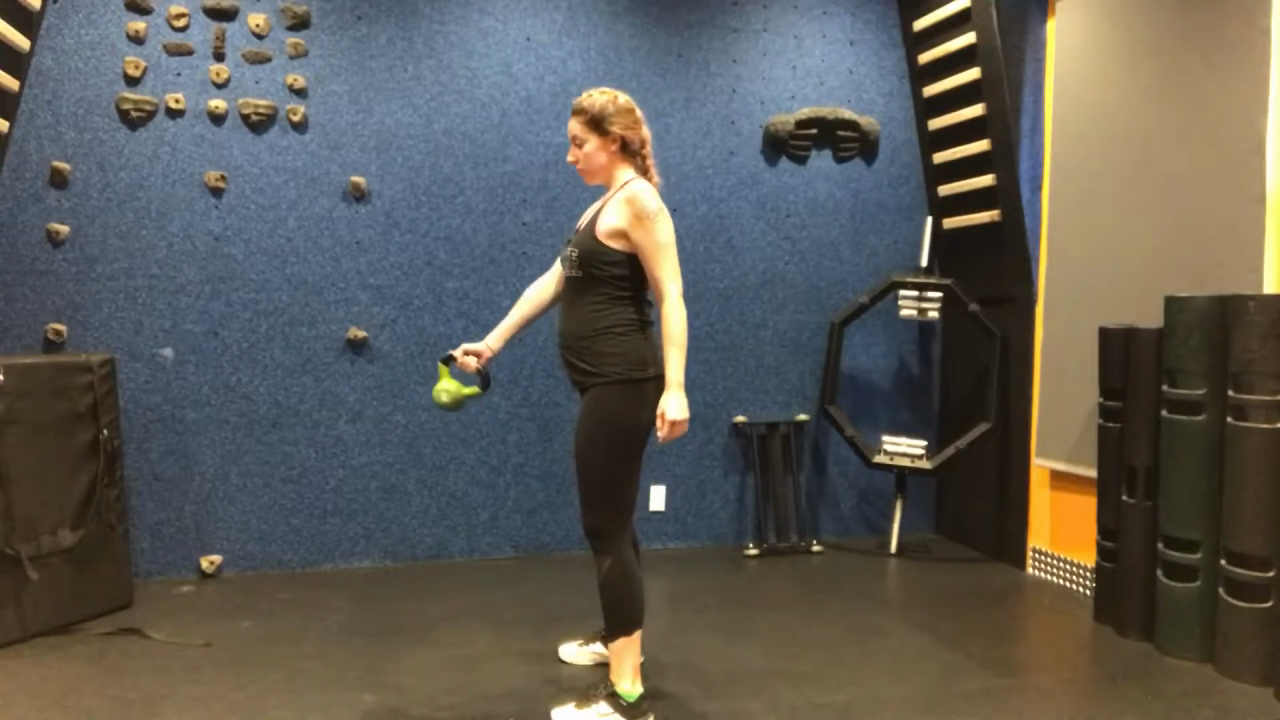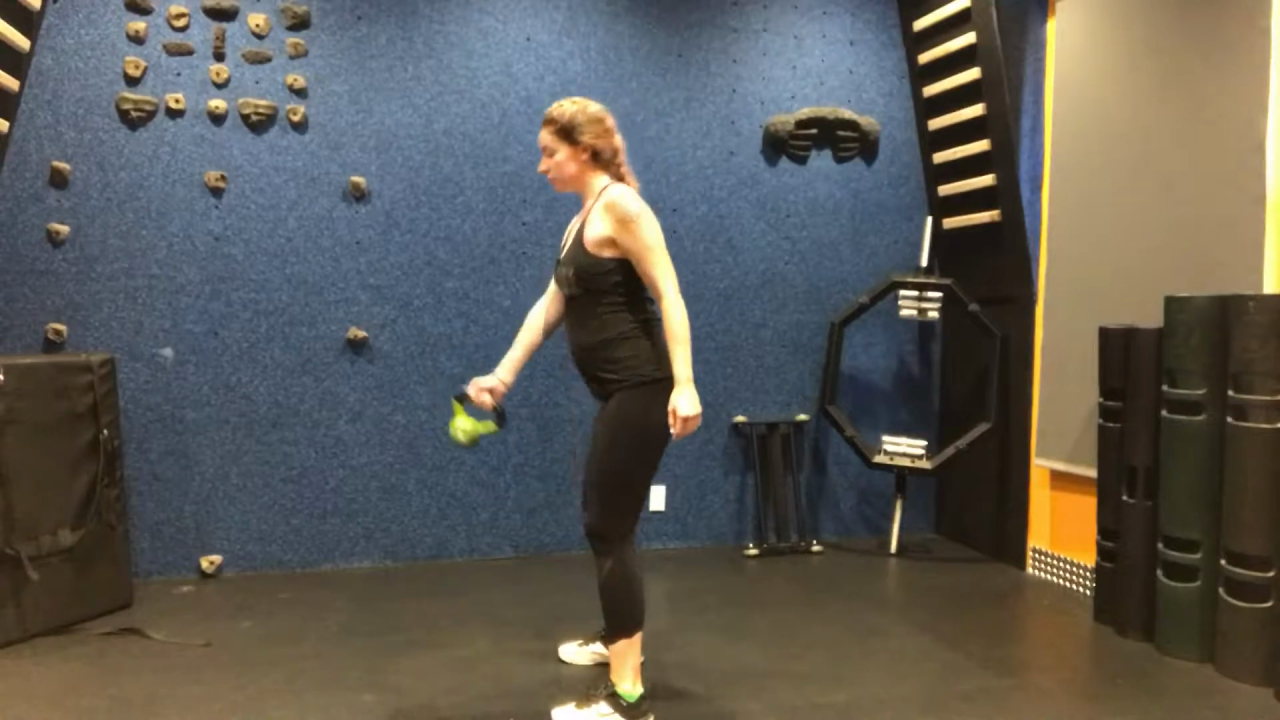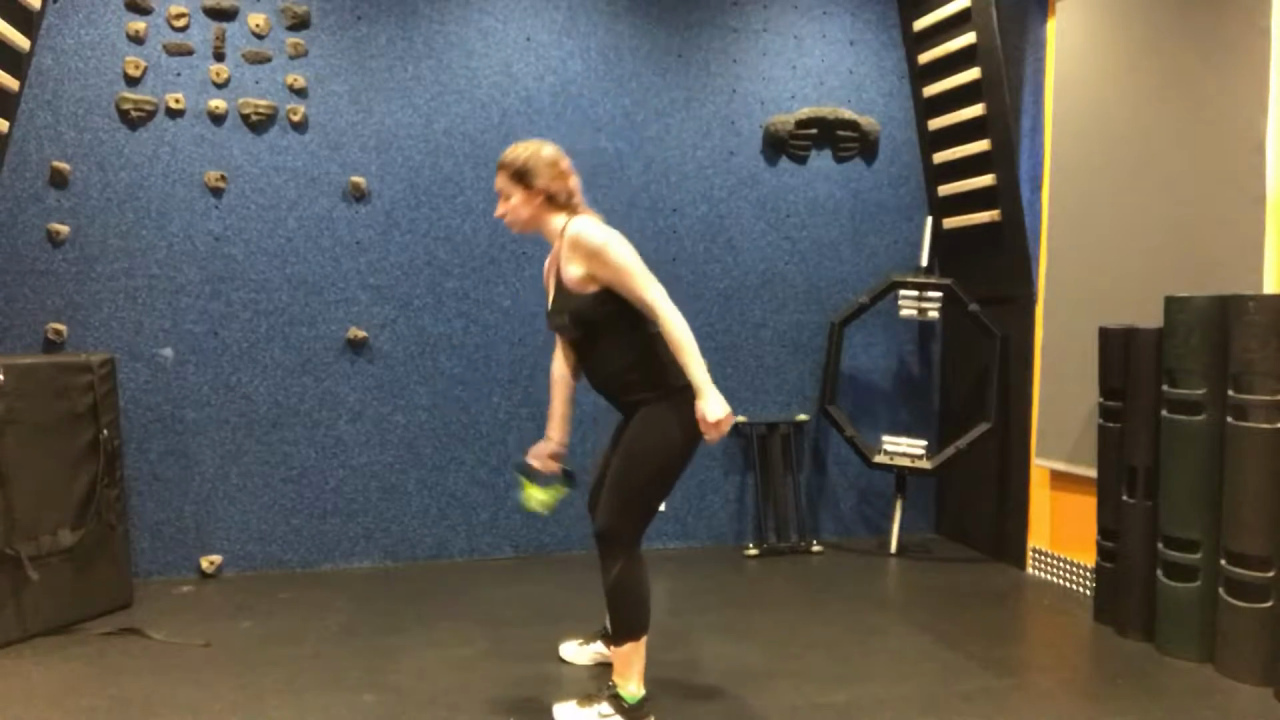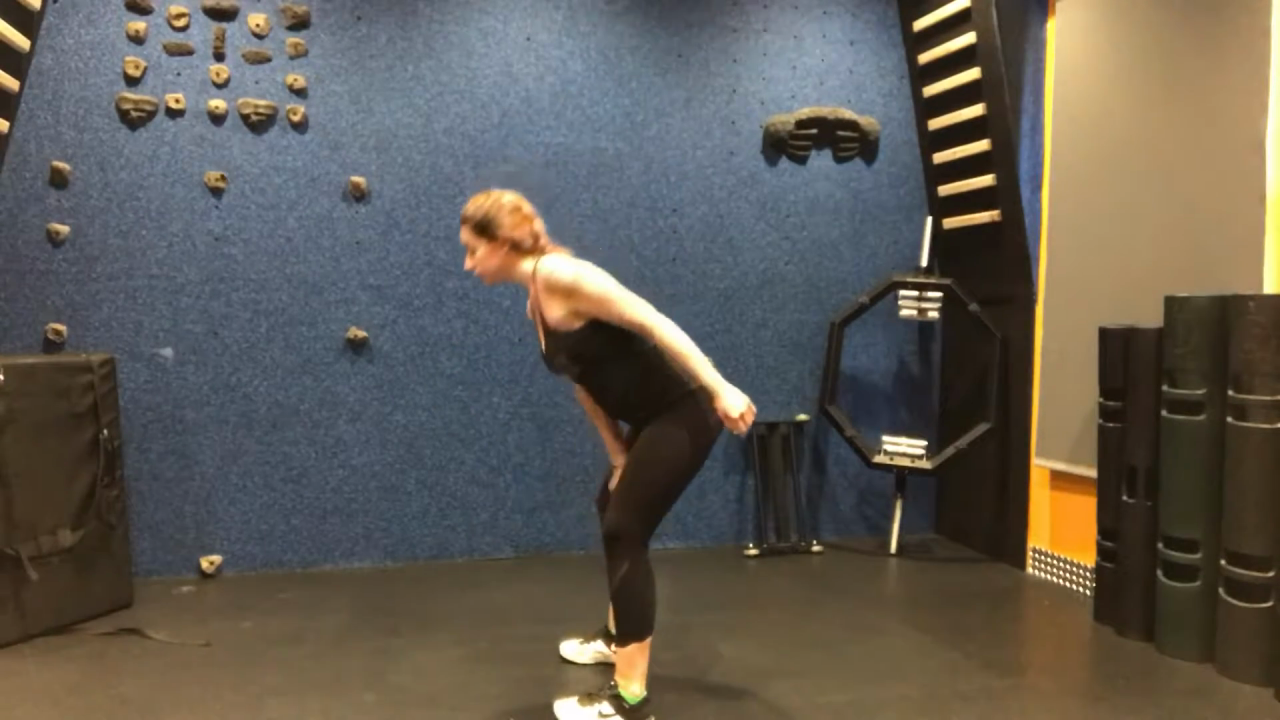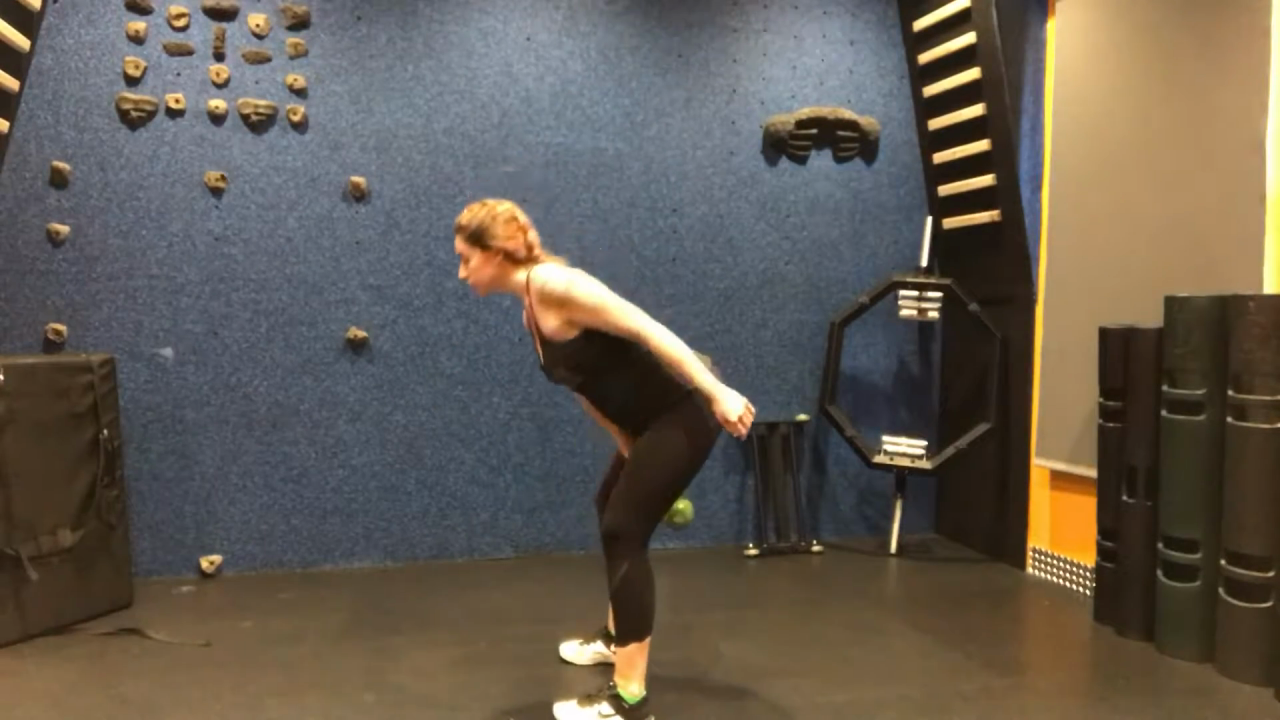
dt=0.2s
person 1, frame 1
left shoulder: (639, 200)
right shoulder: (604, 205)
left elbow: (671, 296)
right elbow: (554, 280)
left wrist: (674, 388)
right wrist: (493, 342)
left hip: (623, 386)
right hip: (605, 385)
left knee: (606, 527)
right knee: (609, 519)
right ankle: (619, 635)
person 1, frame 2
left shoulder: (622, 206)
right shoulder: (584, 218)
left elbow: (669, 296)
right elbow: (550, 305)
left wrist: (683, 383)
right wrist: (503, 375)
left hip: (642, 390)
right hip: (620, 390)
left knee: (608, 528)
right knee: (603, 515)
right ankle: (618, 634)
person 1, frame 3
left shoulder: (589, 240)
right shoulder: (554, 260)
left elbow: (661, 308)
right elbow: (567, 353)
left wrist: (705, 391)
right wrist: (555, 434)
left hip: (669, 402)
right hip: (643, 403)
left knee: (616, 530)
right knee: (604, 510)
right ankle: (617, 634)
person 1, frame 4
left shoulder: (562, 276)
right shoulder: (537, 300)
left elbow: (654, 324)
right elbow: (585, 381)
left wrist: (721, 389)
right wrist: (620, 456)
left hip: (686, 406)
right hip: (654, 411)
left knee: (624, 530)
right knee: (612, 513)
right ankle: (618, 634)
person 1, frame 5
left shoulder: (555, 286)
right shoulder: (530, 307)
left elbow: (648, 331)
right elbow: (589, 388)
left wrist: (718, 393)
right wrist: (632, 458)
left hip: (685, 408)
right hip: (653, 415)
left knee: (623, 531)
right knee: (611, 509)
right ankle: (617, 635)
